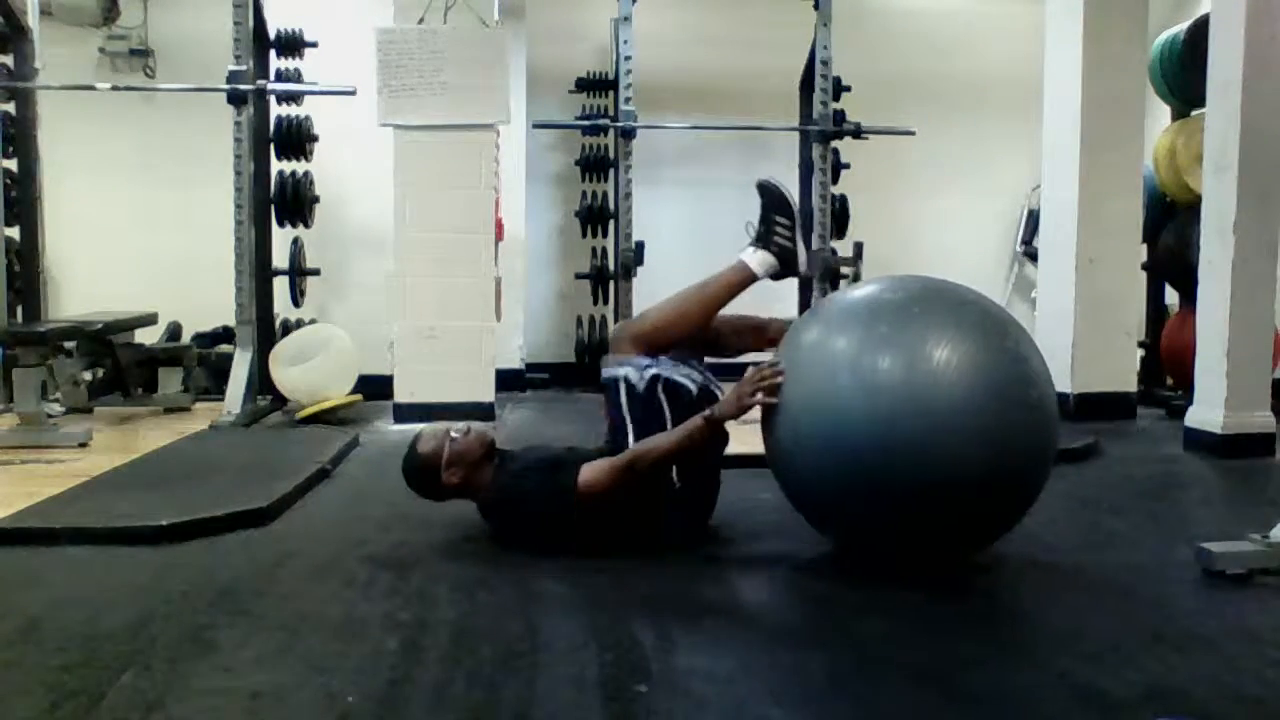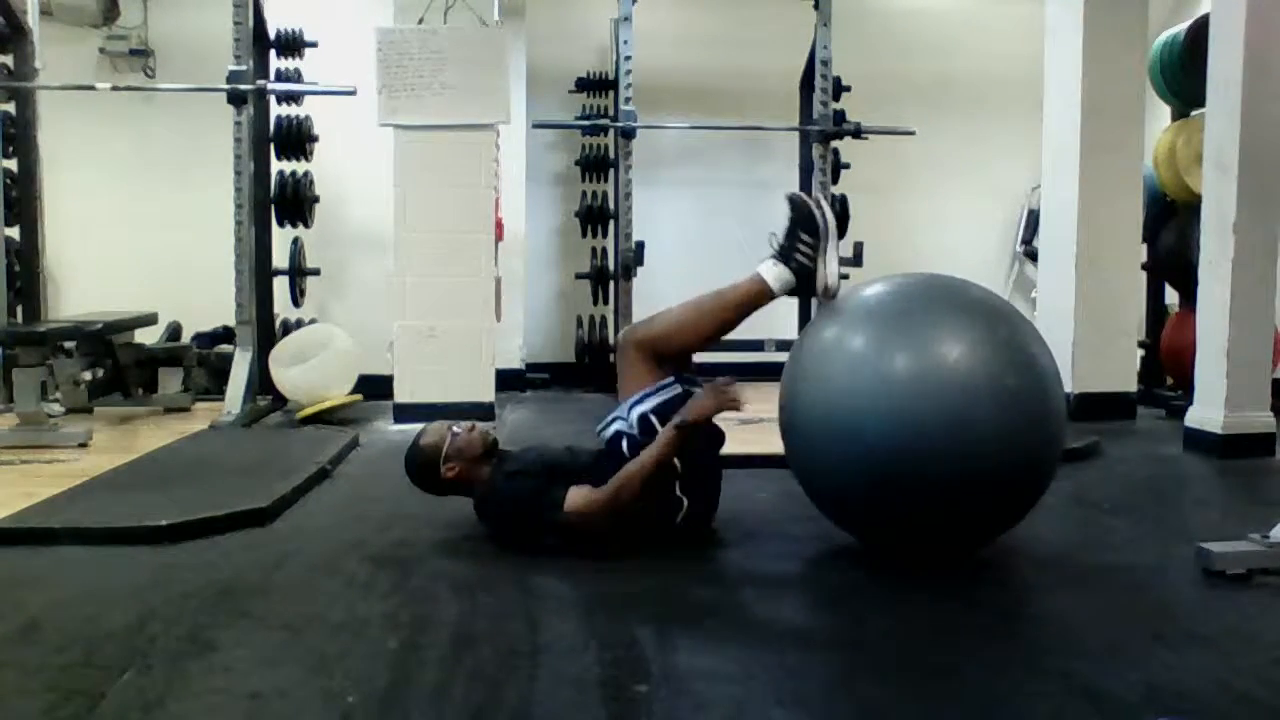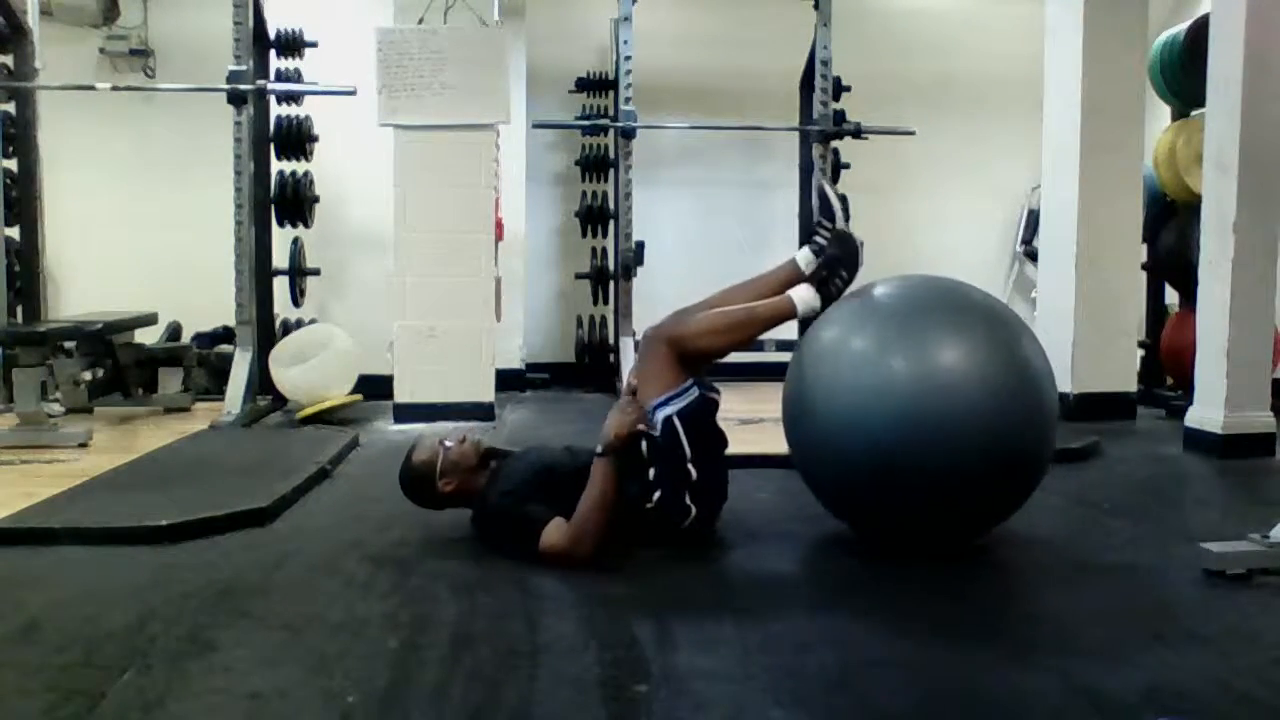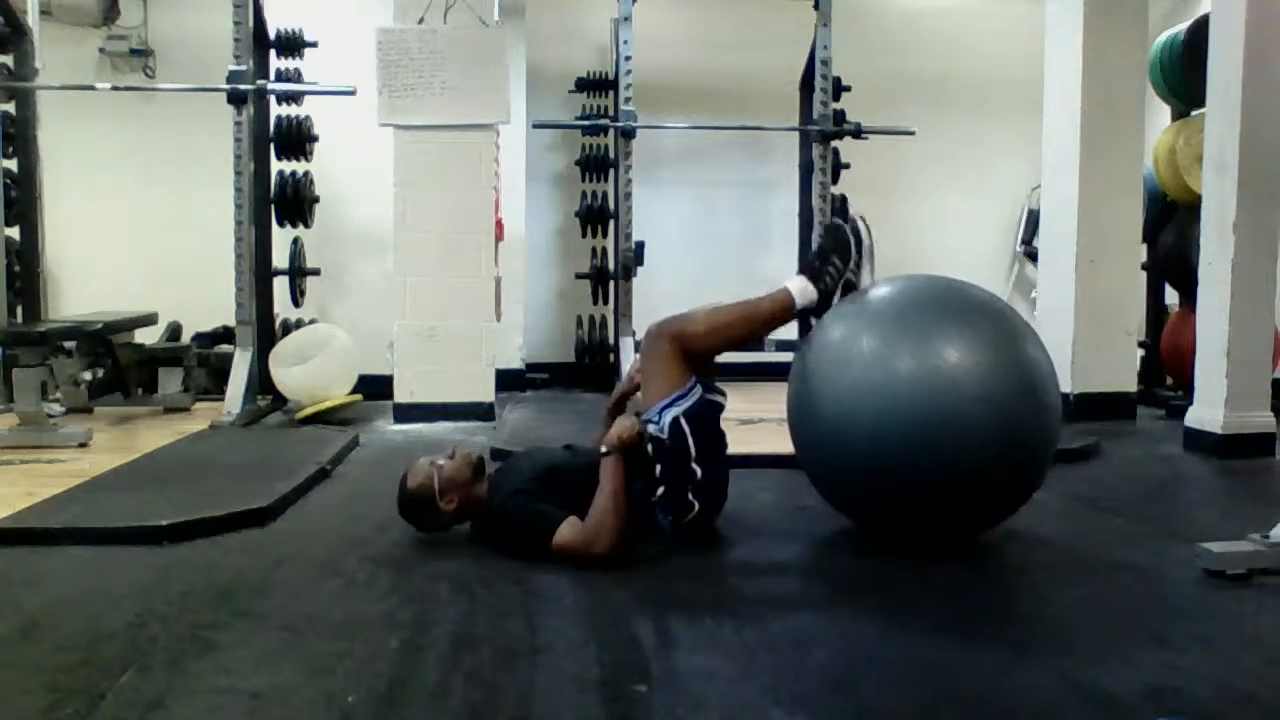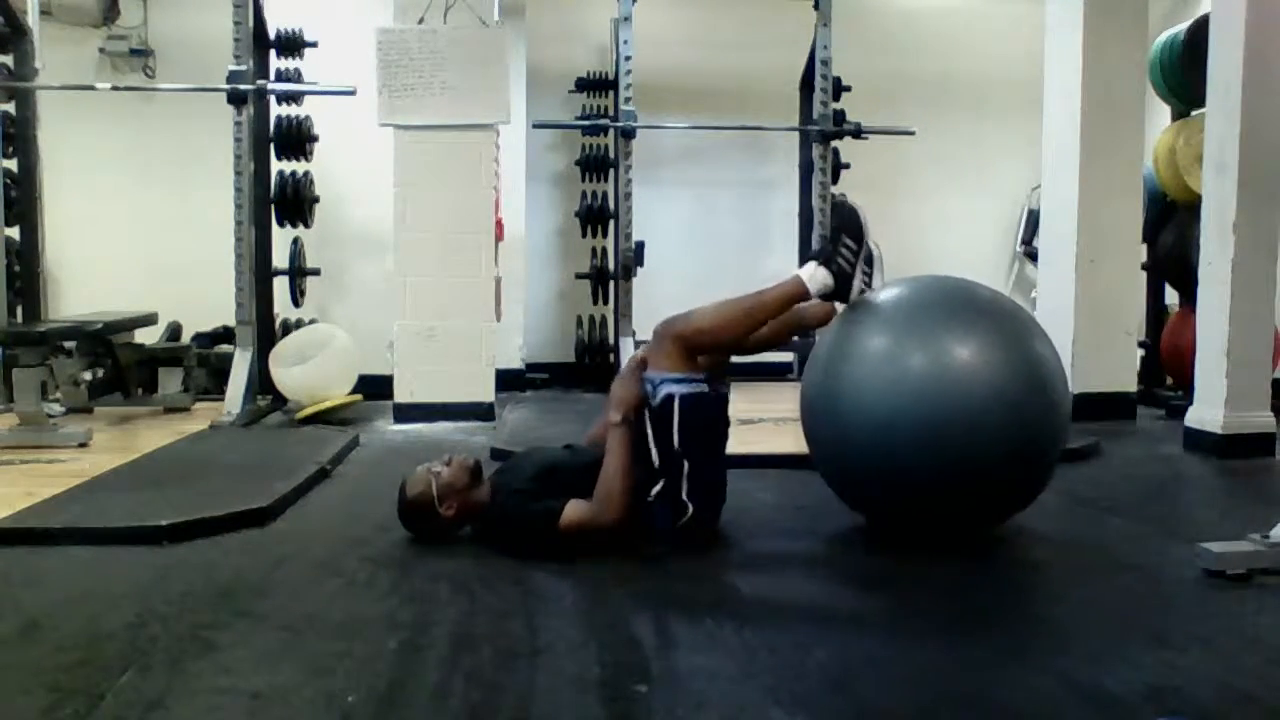
dt=0.3s
person 1, frame 1
left shoulder: (506, 474)
right shoulder: (516, 494)
right elbow: (622, 469)
right wrist: (714, 415)
left hip: (661, 486)
right hip: (671, 497)
left knee: (692, 330)
right knee: (628, 342)
right ankle: (763, 257)
person 1, frame 2
left shoulder: (507, 473)
right shoulder: (505, 500)
right elbow: (607, 504)
right wrist: (684, 423)
left hip: (667, 481)
right hip: (674, 498)
left knee: (662, 333)
right knee: (637, 342)
left ankle: (791, 271)
right ankle: (782, 272)
person 1, frame 3
left shoulder: (506, 473)
right shoulder: (499, 510)
right elbow: (580, 543)
left wrist: (626, 406)
right wrist: (610, 446)
left hip: (658, 479)
right hip: (678, 501)
left knee: (678, 331)
right knee: (662, 341)
left ankle: (809, 262)
right ankle: (810, 297)
person 1, frame 4
left shoulder: (505, 480)
right shoulder: (504, 514)
right elbow: (599, 541)
left wrist: (615, 406)
right wrist: (614, 447)
left hip: (658, 472)
right hip: (680, 499)
left knee: (693, 335)
right knee: (664, 337)
left ankle: (816, 292)
right ankle: (808, 289)
person 1, frame 5
left shoulder: (509, 482)
right shoulder: (509, 515)
right elbow: (608, 514)
left wrist: (622, 390)
right wrist: (622, 414)
left hip: (673, 481)
right hip: (679, 500)
left knee: (711, 340)
right knee: (671, 336)
left ankle: (832, 302)
right ankle: (820, 278)
